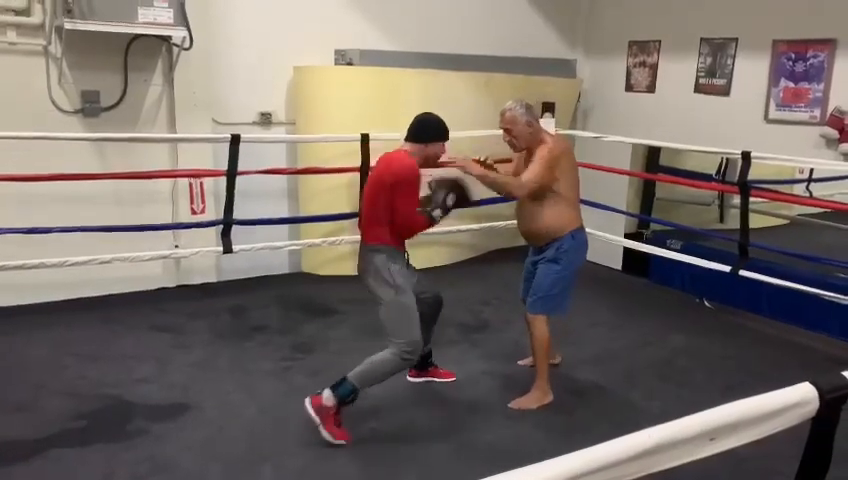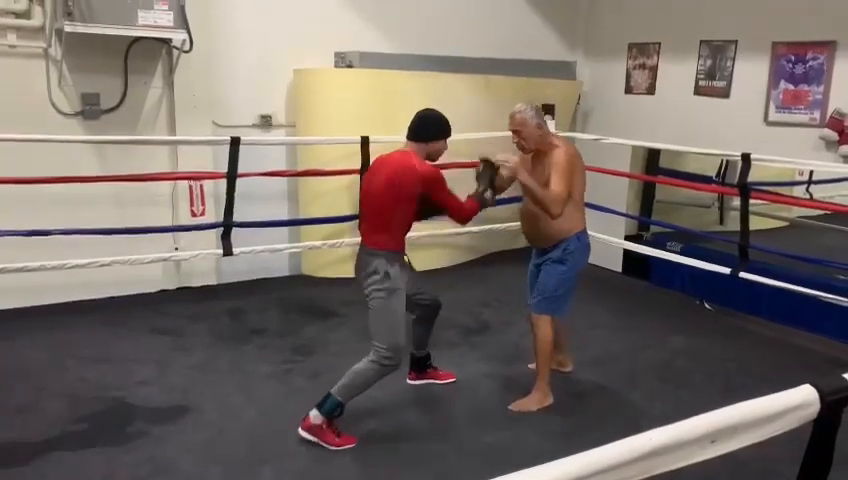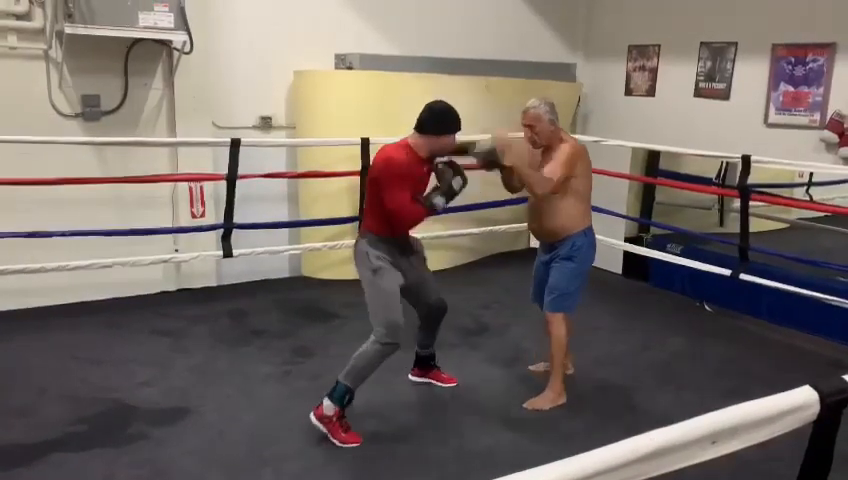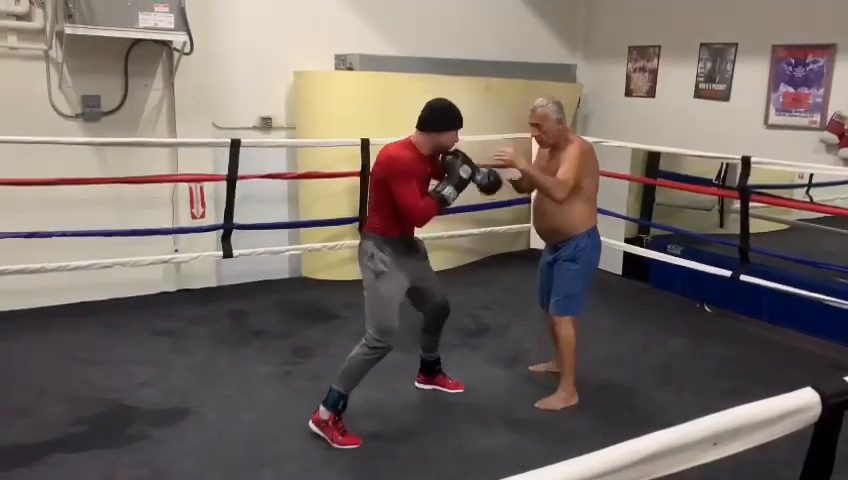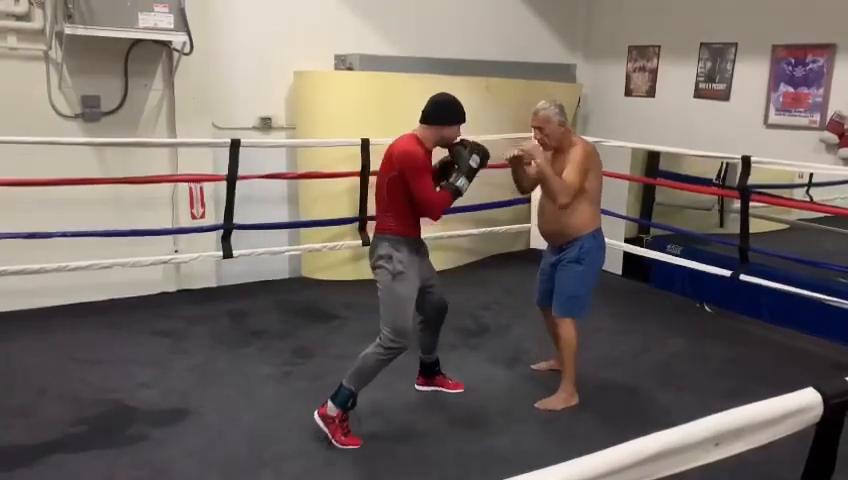
dt=0.2s
person 1, frame 1
left shoulder: (389, 162)
right shoulder: (407, 168)
right elbow: (406, 227)
left wrist: (442, 198)
right wrist: (439, 206)
left hip: (381, 256)
right hip: (384, 261)
left knee: (431, 302)
right knee: (404, 350)
left ankle: (423, 367)
right ankle: (328, 401)
person 1, frame 2
left shoulder: (384, 163)
right shoulder: (425, 173)
right elbow: (462, 215)
left wrist: (432, 205)
right wrist: (486, 188)
left hip: (384, 257)
right hip: (383, 264)
left knee: (429, 305)
right knee: (387, 355)
left ankle: (420, 368)
right ankle: (318, 418)
person 1, frame 3
left shoulder: (421, 156)
right shoulder: (393, 159)
right elbow: (402, 219)
right wrist: (443, 192)
left hip: (404, 247)
right hip: (378, 250)
left knee: (434, 305)
right knee: (388, 336)
left ankle: (424, 366)
right ankle: (330, 409)
person 1, frame 4
left shoulder: (429, 156)
right shoulder: (396, 158)
left elbow: (441, 172)
right elbow: (418, 215)
left wrist: (477, 174)
right wrist: (453, 184)
left hip: (408, 246)
right hip: (382, 251)
left knee: (438, 307)
right knee: (380, 339)
left ankle: (429, 373)
right ankle: (327, 413)
person 1, frame 5
left shoulder: (421, 149)
right shoulder: (407, 152)
left elbow: (427, 179)
right elbow: (433, 208)
left wrist: (454, 163)
right wrist: (464, 172)
left hip: (412, 245)
right hip: (393, 249)
left knee: (436, 306)
right knee: (395, 338)
left ankle: (429, 374)
right ankle: (334, 410)
person 2, frame 1
left shoulder: (550, 151)
right shoulder: (525, 151)
left elbow: (520, 190)
right elbow: (511, 186)
left wrist: (477, 172)
right wrist: (491, 172)
left hip: (563, 244)
right hip: (540, 243)
left knee: (536, 313)
right knee: (531, 302)
left ankle: (541, 389)
right ankle: (548, 354)
person 2, frame 2
left shoulder: (562, 154)
right shoulder: (528, 153)
left elbow: (554, 207)
right elbow: (499, 187)
left wrist: (521, 175)
right wrist: (500, 169)
left hip: (567, 247)
right hip: (542, 246)
left knee: (540, 314)
right knee: (544, 308)
left ankle: (542, 391)
right ankle: (560, 358)
person 2, frame 3
left shoulder: (569, 150)
right shoulder: (536, 148)
left elbow: (541, 187)
right elbow: (514, 187)
left wrist: (514, 158)
right wrist: (504, 164)
left hip: (574, 245)
right hip: (549, 244)
left knee: (554, 313)
right knee: (550, 306)
left ankle: (555, 390)
right ankle: (562, 361)
person 2, frame 4
left shoulder: (577, 150)
right shoulder: (546, 150)
left elbow: (559, 191)
right elbow: (525, 188)
left wrist: (523, 165)
right wrist: (515, 171)
left hip: (578, 245)
right hip: (554, 244)
left knee: (561, 314)
right knee: (549, 307)
left ankle: (567, 391)
right ankle: (560, 361)
person 2, frame 5
left shoulder: (581, 152)
right shoulder: (548, 152)
left elbow: (562, 196)
right elbow: (526, 188)
left wrist: (538, 162)
right wrist: (519, 166)
left hip: (582, 247)
right hip: (556, 245)
left knee: (564, 316)
right knee: (546, 305)
left ankle: (568, 391)
right ankle: (561, 359)
